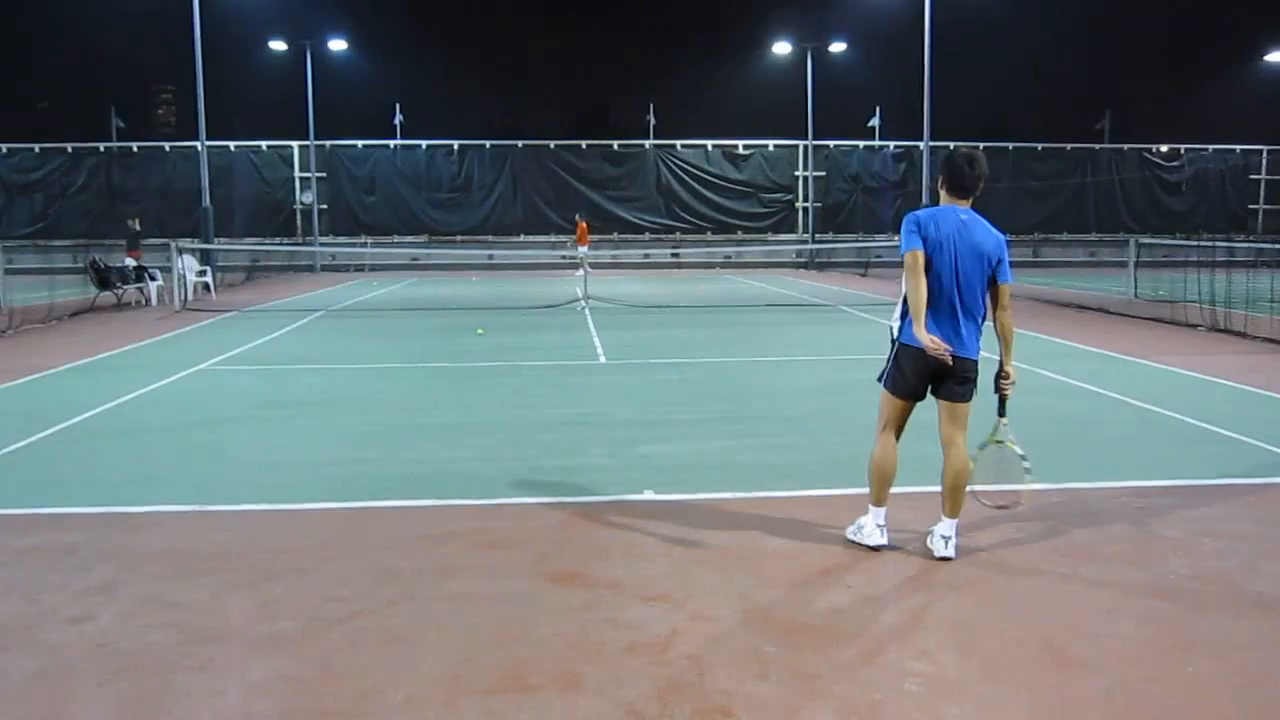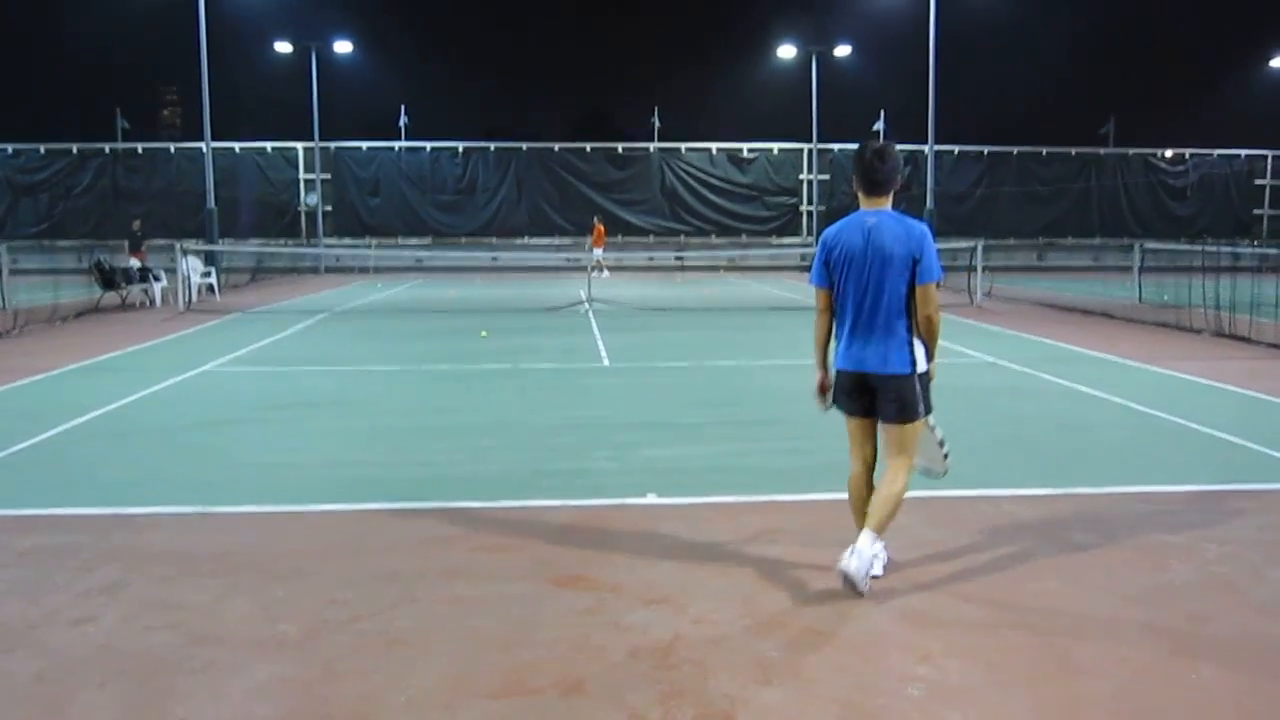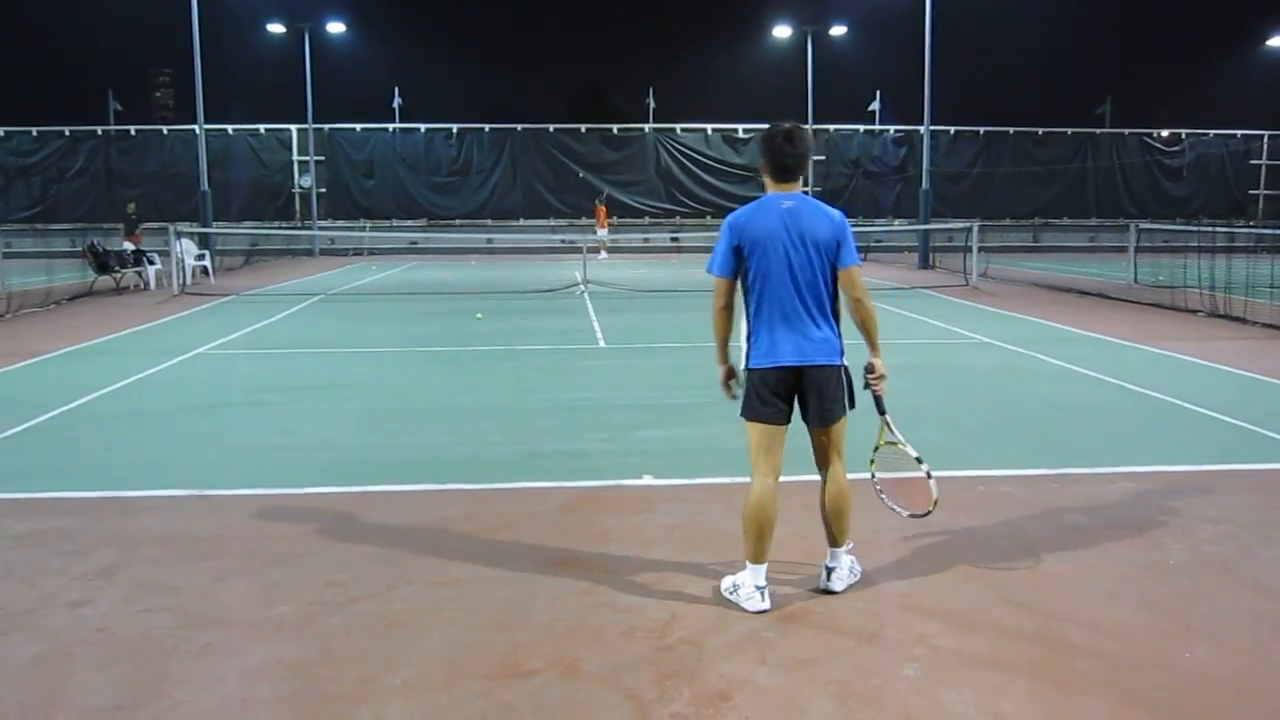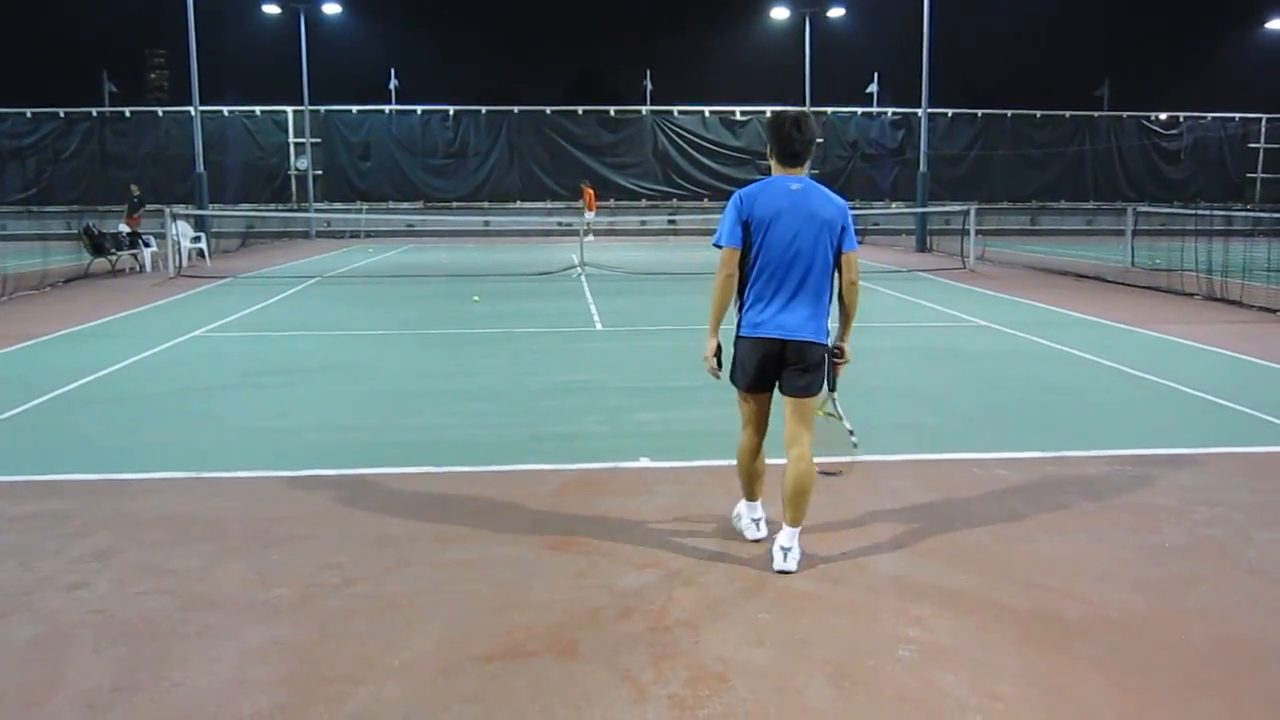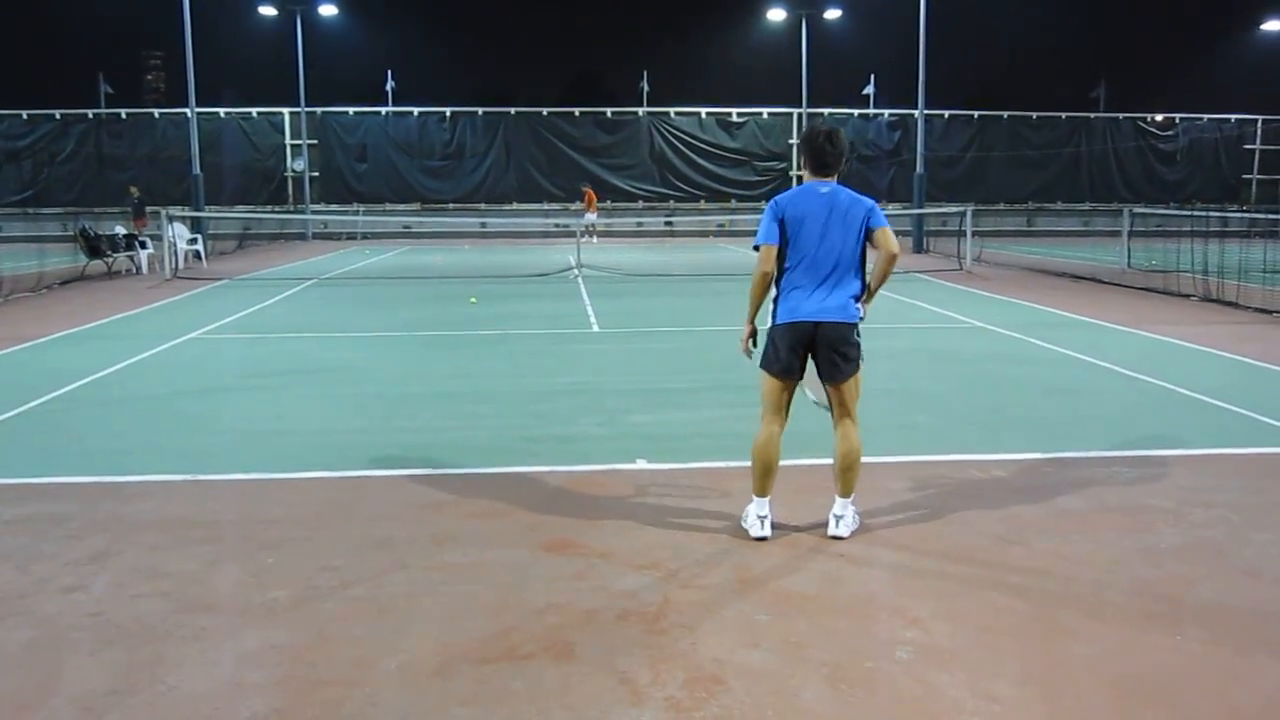
dt=1s
person 1, frame 1
left shoulder: (918, 221)
right shoulder: (994, 239)
left elbow: (915, 272)
right elbow: (1001, 307)
left wrist: (920, 329)
right wrist: (1007, 362)
left hip: (916, 346)
right hip: (963, 352)
left knee: (887, 433)
right knee: (955, 443)
left ankle: (875, 523)
right ankle: (946, 533)
person 1, frame 2
left shoulder: (832, 237)
right shoulder: (916, 235)
left elbow: (823, 311)
right elbow: (927, 312)
left wrist: (822, 369)
right wrist: (929, 357)
left hip: (850, 366)
right hip: (900, 366)
left knee: (861, 460)
right knee: (898, 464)
left ankle: (867, 548)
right ankle: (863, 550)
person 1, frame 3
left shoulder: (738, 223)
right shoulder: (833, 222)
left elbow: (722, 303)
right elbow: (856, 295)
left wrist: (723, 359)
right wrist: (875, 352)
left hip: (766, 363)
right hip: (823, 360)
left knee: (764, 475)
right knee: (832, 467)
left ankle: (754, 582)
right ankle: (838, 564)
person 1, frame 4
left shoulder: (746, 200)
right shoulder: (835, 207)
left elbow: (728, 273)
right elbow: (850, 280)
left wrist: (713, 334)
right wrist: (844, 336)
left hip: (755, 334)
right hip: (810, 338)
left knee: (752, 429)
right knee: (800, 442)
left ankle: (752, 514)
right ankle: (788, 543)
person 1, frame 5
left shoulder: (782, 205)
right shoulder: (863, 206)
left elbow: (765, 268)
right elbow: (891, 250)
left wrist: (749, 320)
right wrist: (866, 296)
left hip: (789, 322)
right hip: (841, 322)
left knee: (772, 421)
right knee: (845, 421)
left ankle: (759, 512)
right ankle: (843, 512)
